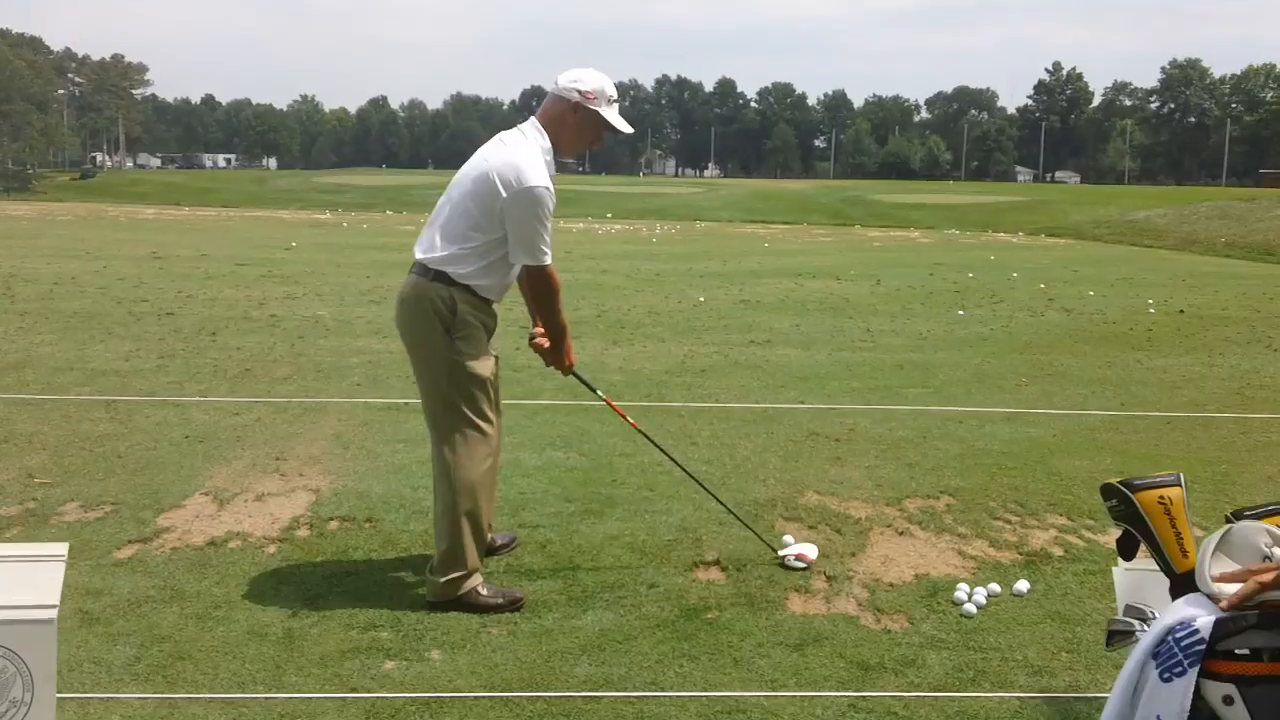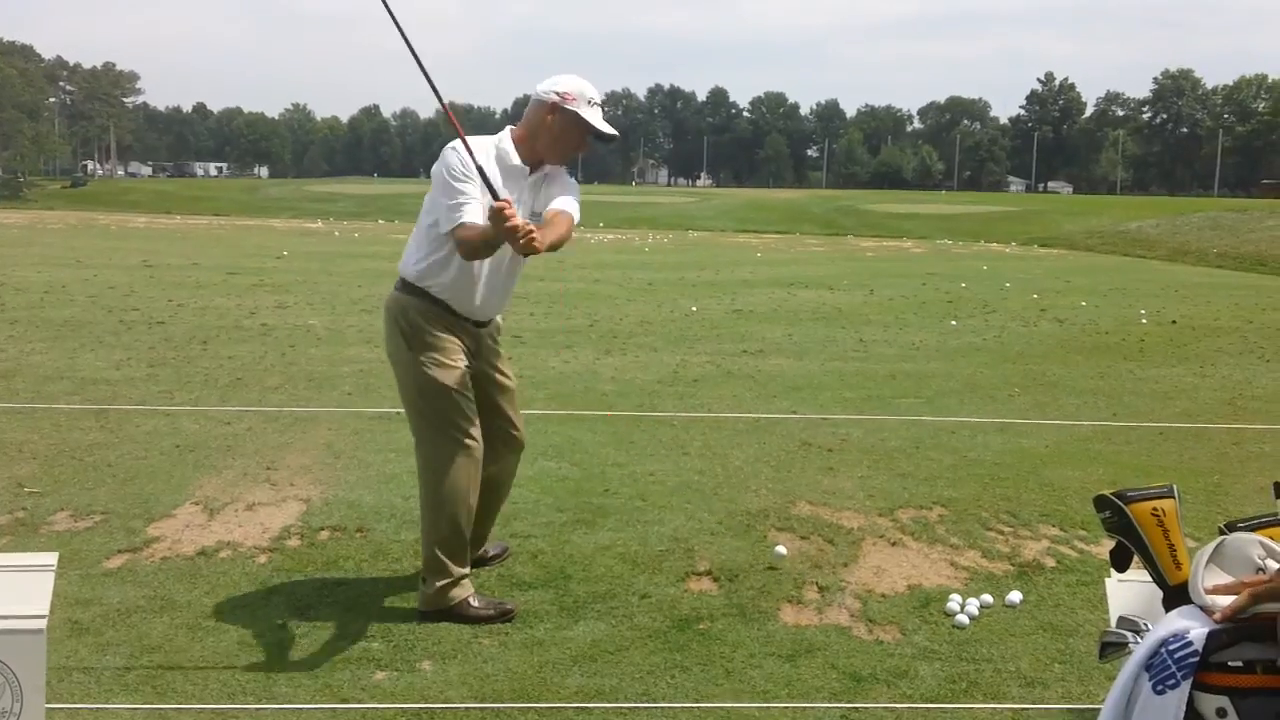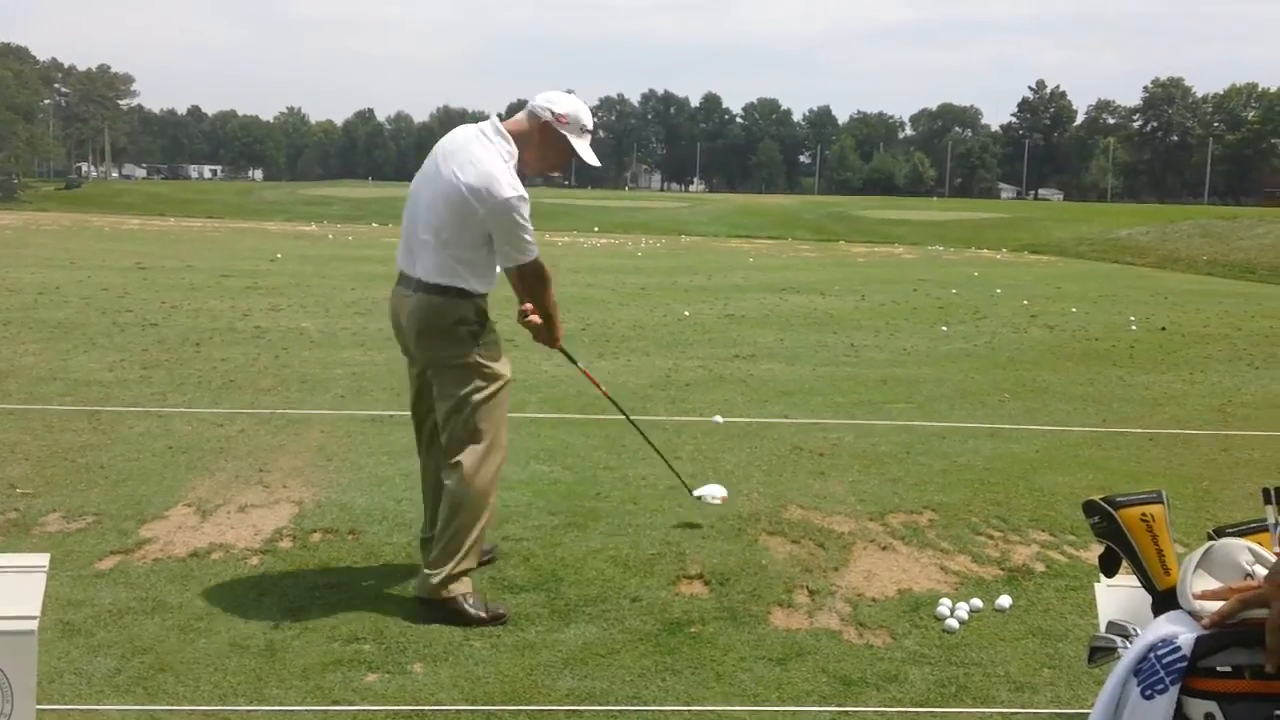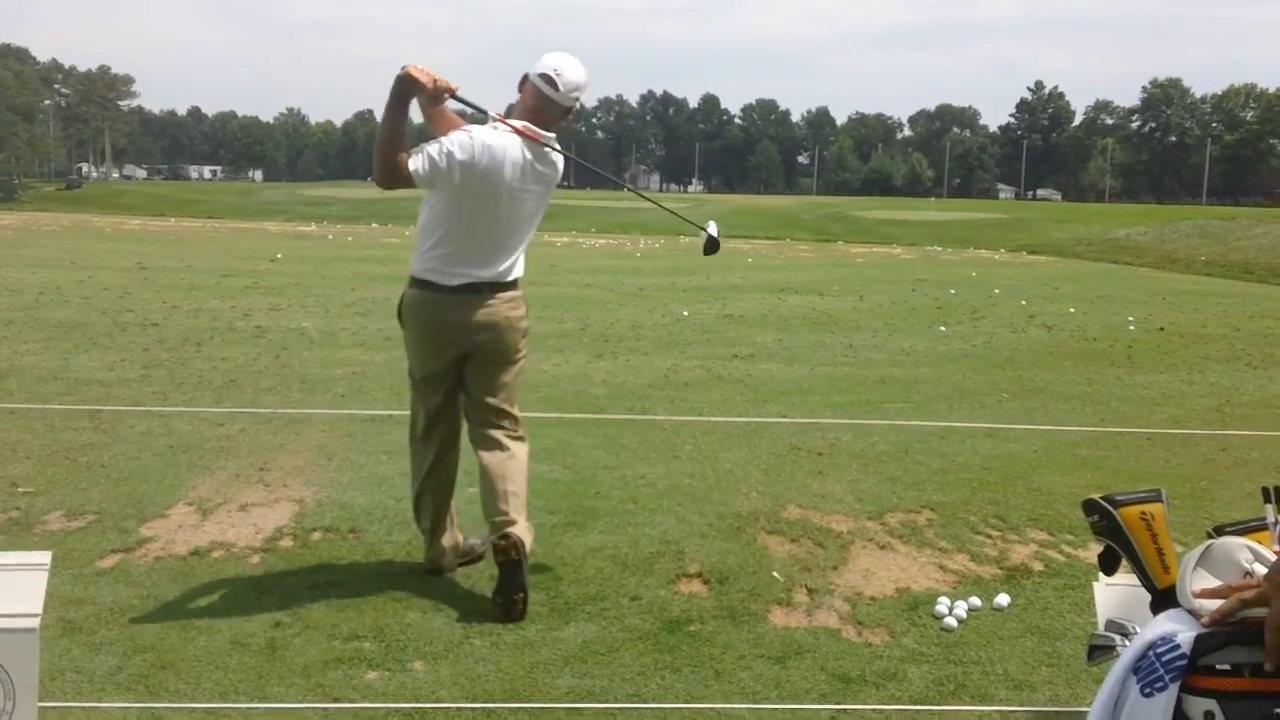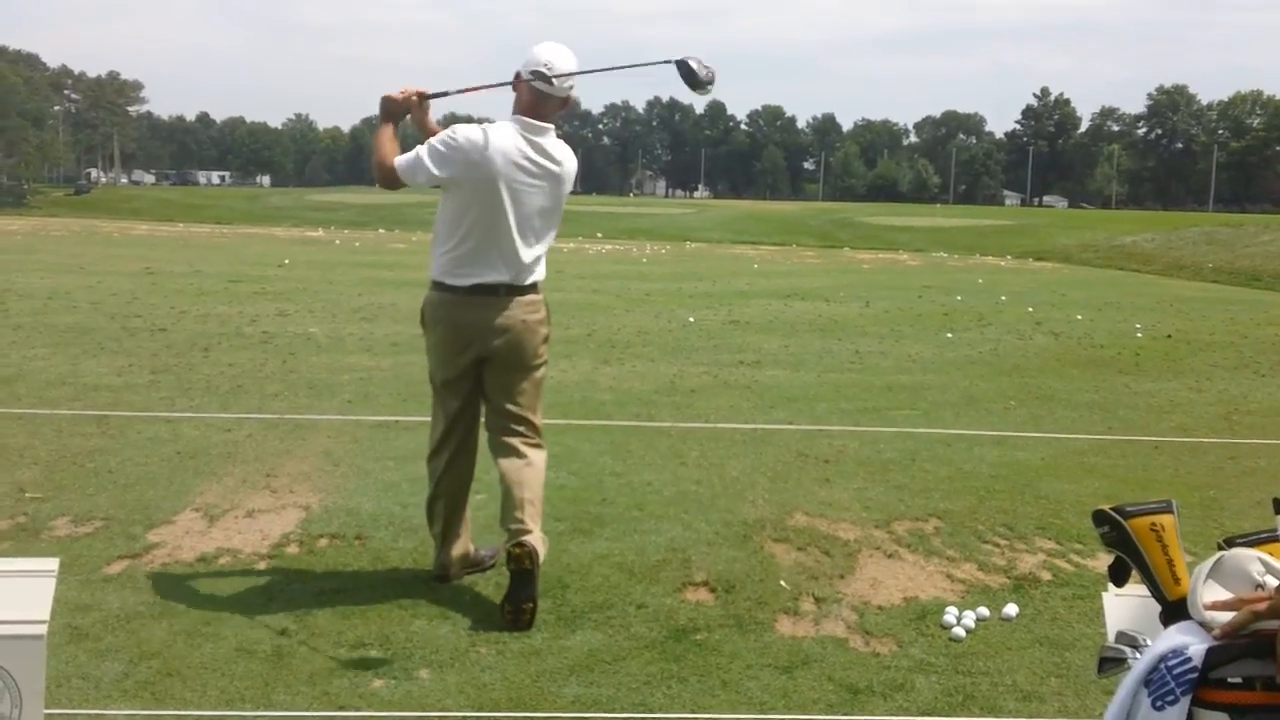
dt=0.5s
person 1, frame 1
left shoulder: (516, 144)
right shoulder: (529, 177)
left elbow: (528, 264)
right elbow: (538, 272)
left wrist: (539, 323)
right wrist: (560, 337)
left hip: (450, 300)
right hip: (446, 305)
left knee: (477, 426)
right knee: (468, 436)
left ankle: (471, 533)
right ankle: (454, 579)
person 1, frame 2
left shoulder: (560, 184)
right shoulder: (464, 154)
left elbow: (559, 227)
right elbow: (466, 243)
left wrist: (536, 234)
right wrist: (498, 231)
left hip: (480, 326)
right hip: (424, 319)
left knee: (505, 441)
right knee: (455, 449)
left ankle: (467, 545)
right ankle: (444, 589)
person 1, frame 3
left shoulder: (463, 136)
right shoulder: (502, 192)
right elbow: (527, 270)
left wrist: (528, 299)
right wrist: (547, 320)
left hip: (418, 303)
right hip: (450, 315)
left knee: (444, 435)
right knee: (480, 442)
left ankle: (444, 544)
right ankle: (445, 585)
person 1, frame 4
left shoulder: (478, 146)
right shoulder: (550, 163)
left elbow: (389, 175)
left wrist: (400, 98)
right wrist: (433, 101)
left hip: (431, 304)
right hip: (498, 309)
left knee: (433, 430)
right knee: (499, 427)
left ankle: (441, 544)
right ankle: (511, 537)
person 1, frame 5
left shoulder: (472, 142)
right shoulder: (565, 162)
left elbow: (387, 173)
left wrist: (391, 117)
right wrist: (426, 122)
left hip: (453, 308)
right hip: (520, 312)
left knee: (450, 435)
right knee: (519, 435)
left ankle: (451, 552)
right ankle: (524, 546)
